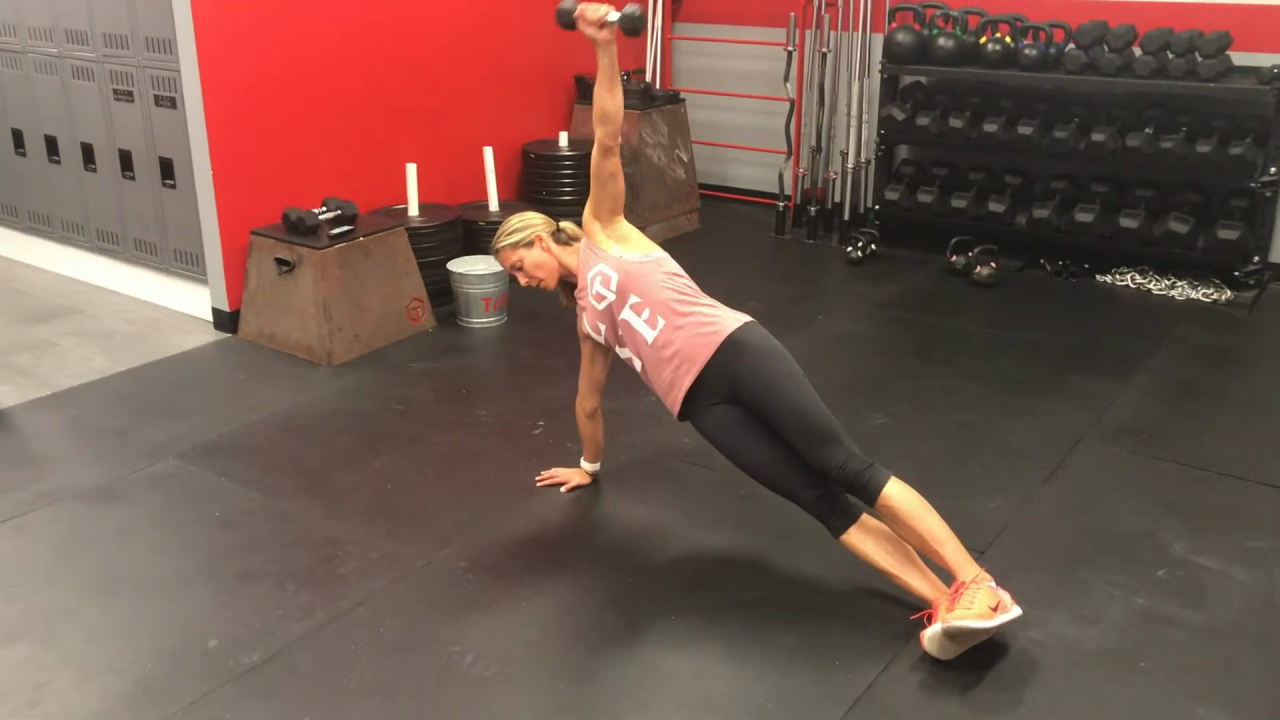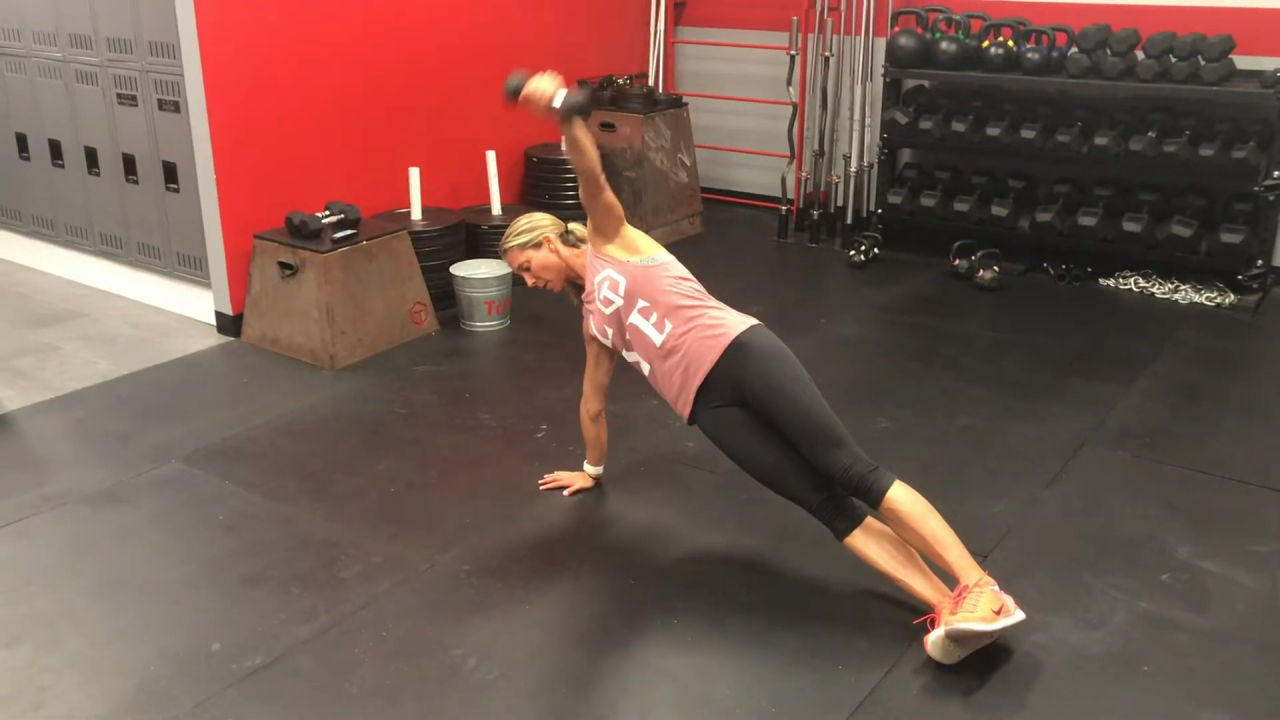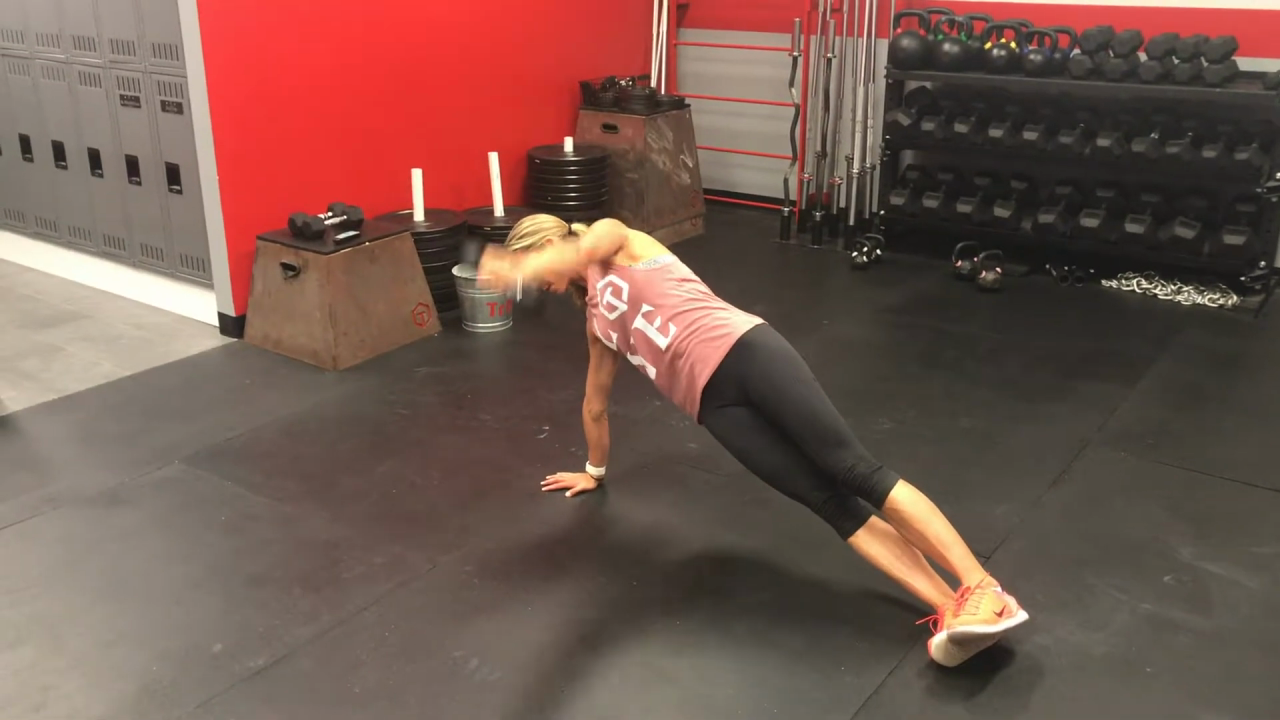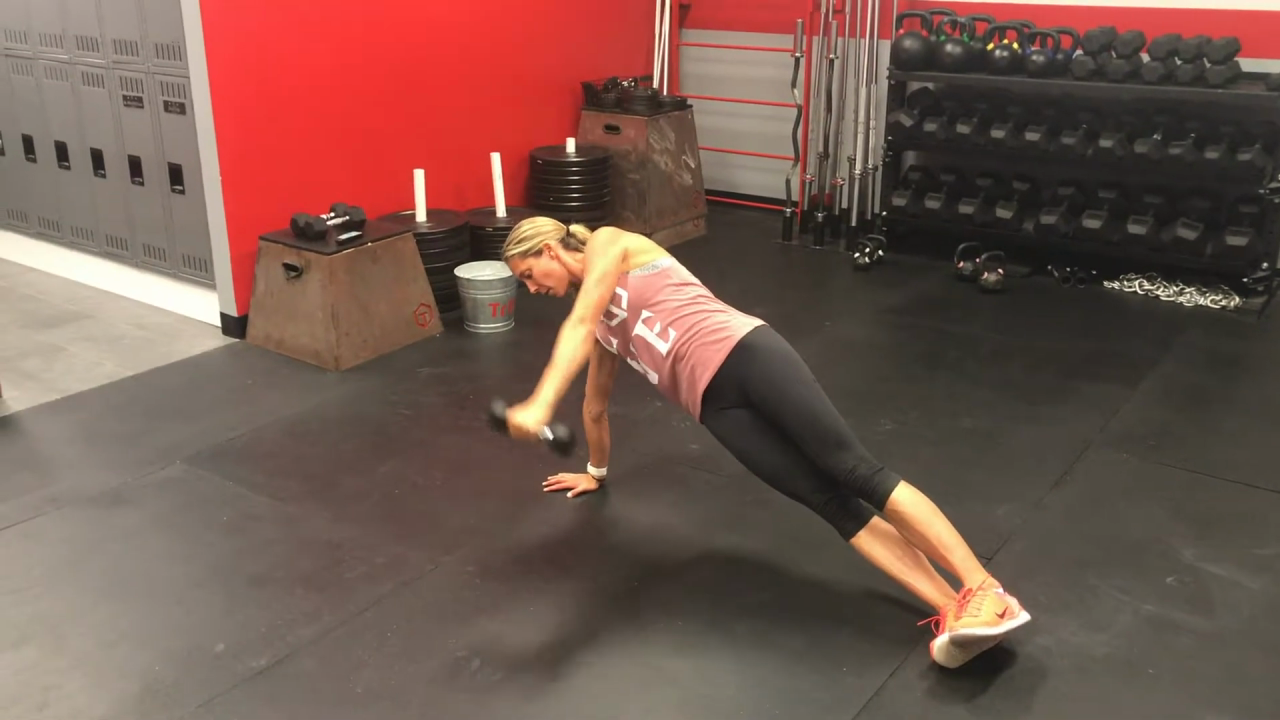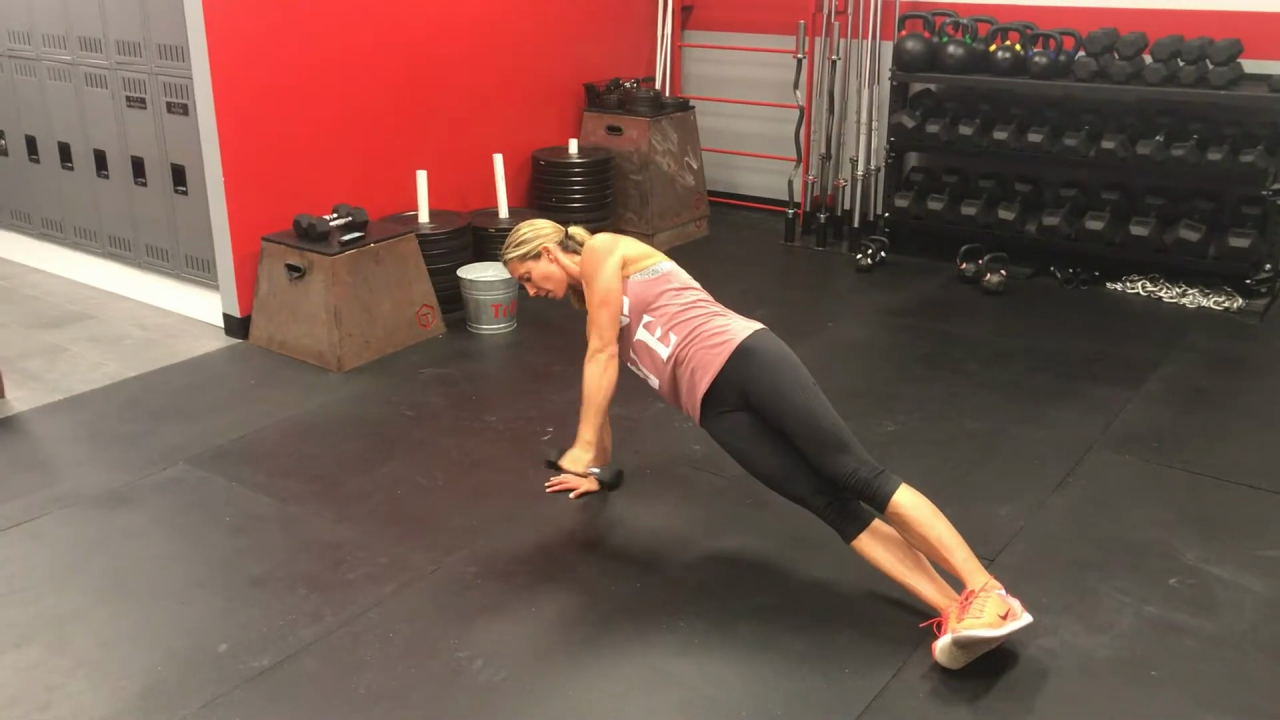
dt=0.3s
person 1, frame 1
left shoulder: (601, 232)
right shoulder: (586, 315)
left elbow: (607, 143)
right elbow: (589, 399)
right wrist: (589, 467)
left hip: (735, 349)
right hip: (702, 401)
left knee: (849, 470)
right knee: (820, 501)
left ankle: (976, 587)
right ankle: (943, 605)
person 1, frame 2
left shoulder: (609, 240)
right shoulder: (593, 320)
left elbow: (590, 176)
right elbow: (593, 402)
left wrist: (559, 108)
right wrist: (591, 468)
left hip: (741, 349)
right hip: (710, 400)
left knee: (854, 470)
right knee: (828, 504)
left ankle: (981, 588)
right ankle: (949, 607)
person 1, frame 3
left shoulder: (612, 241)
right shoulder: (597, 318)
left elbow: (580, 247)
right elbow: (595, 401)
left wrist: (516, 266)
right wrist: (594, 470)
left hip: (744, 350)
right hip: (712, 398)
left knee: (855, 470)
right knee: (829, 501)
left ankle: (981, 589)
right ankle: (948, 609)
person 1, frame 4
left shoulder: (610, 244)
right shoulder: (599, 323)
left elbow: (580, 328)
right elbow: (595, 401)
left wrist: (540, 407)
right wrist: (596, 469)
left hip: (745, 352)
right hip: (715, 400)
left knee: (858, 472)
right knee: (833, 502)
left ankle: (984, 591)
right ankle: (951, 608)
person 1, frame 5
left shoulder: (604, 250)
right shoulder: (593, 314)
left elbow: (602, 357)
right elbow: (598, 396)
left wrist: (582, 447)
right wrist: (598, 468)
left hip: (745, 355)
right hip: (715, 404)
left knee: (858, 476)
right knee: (832, 505)
left ankle: (987, 593)
right ankle: (954, 612)
